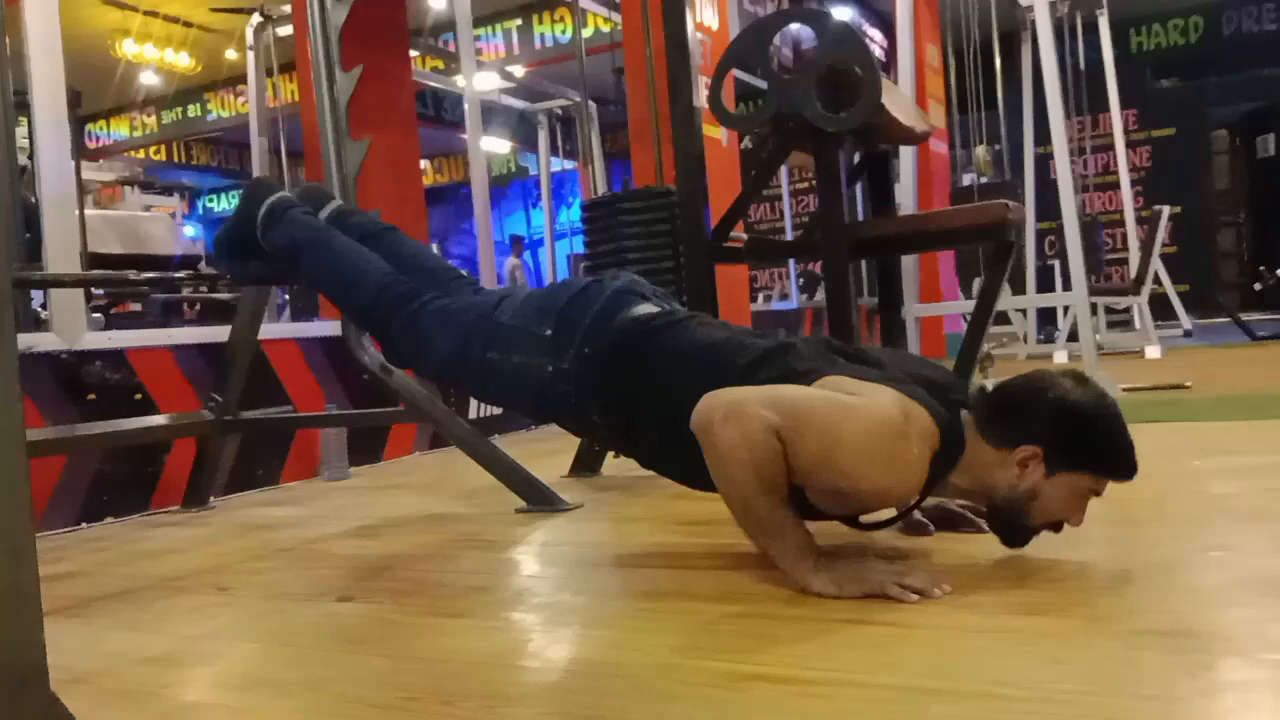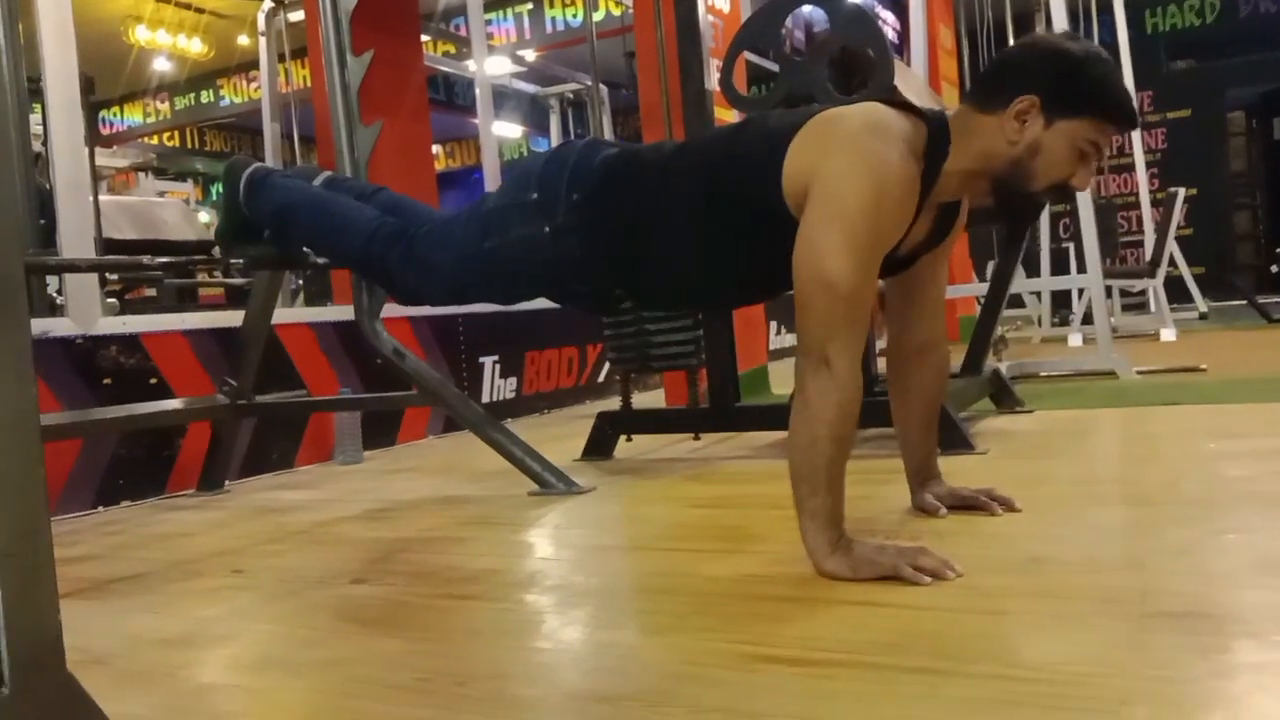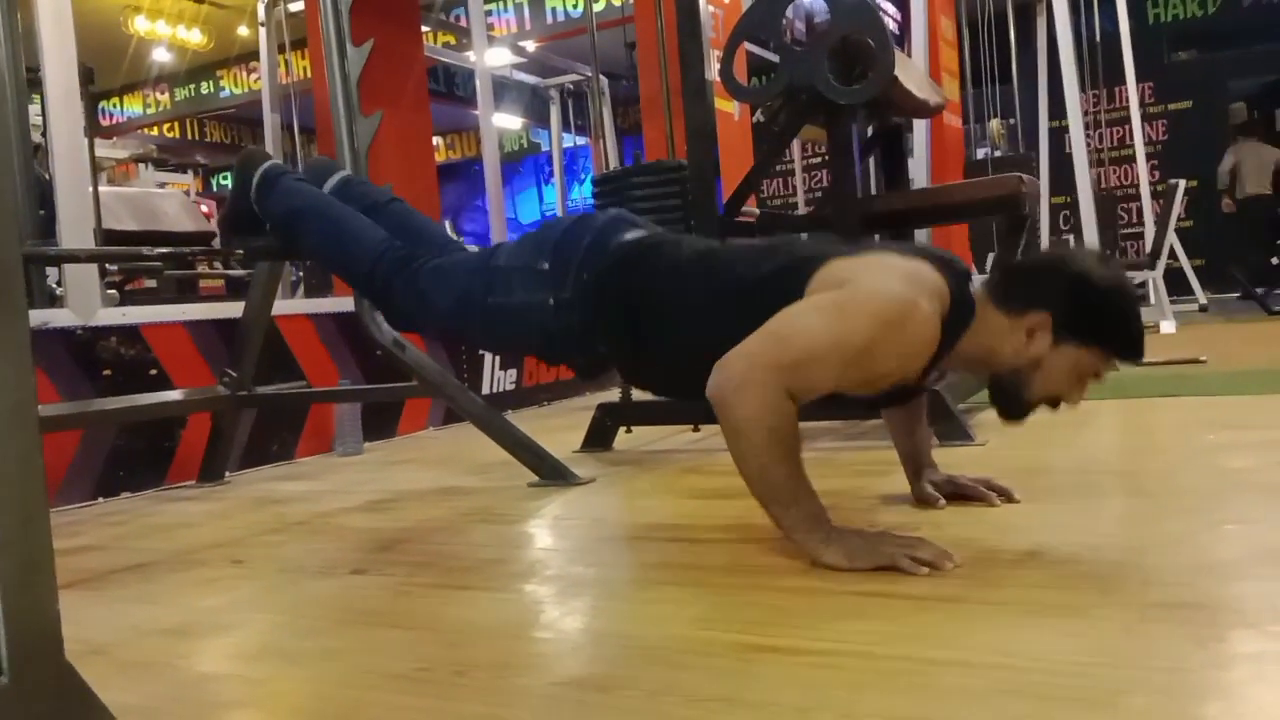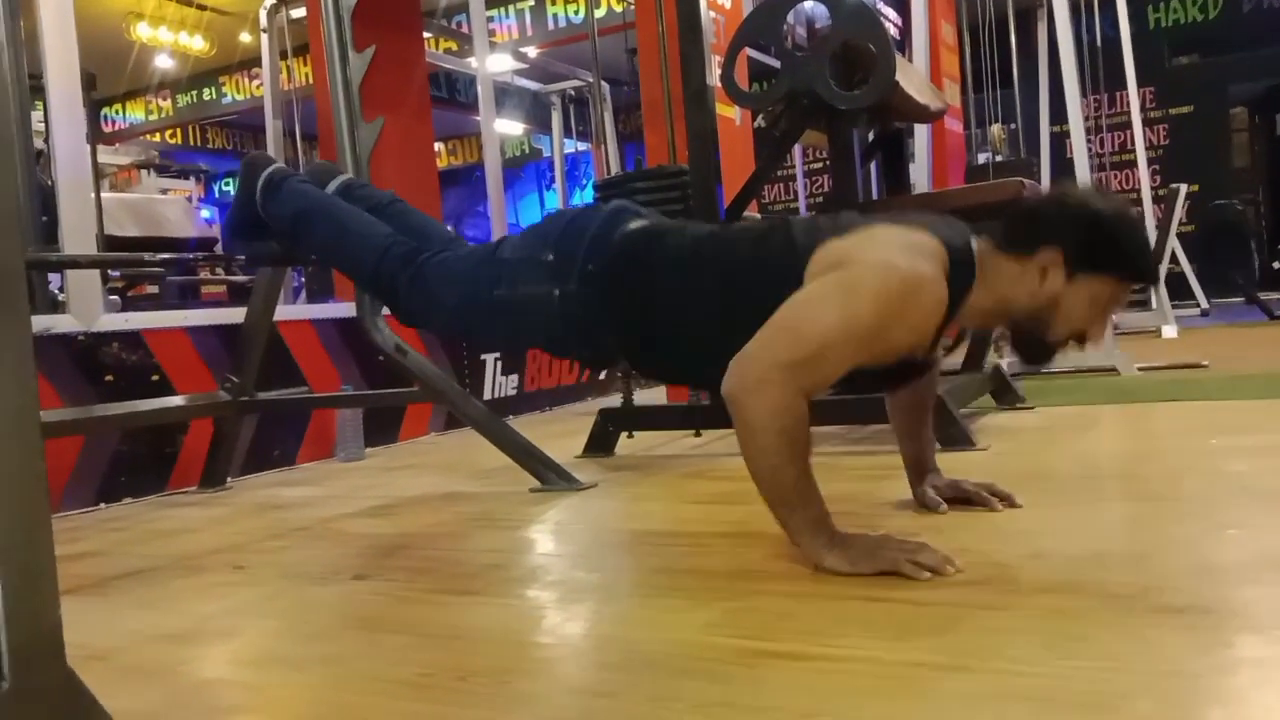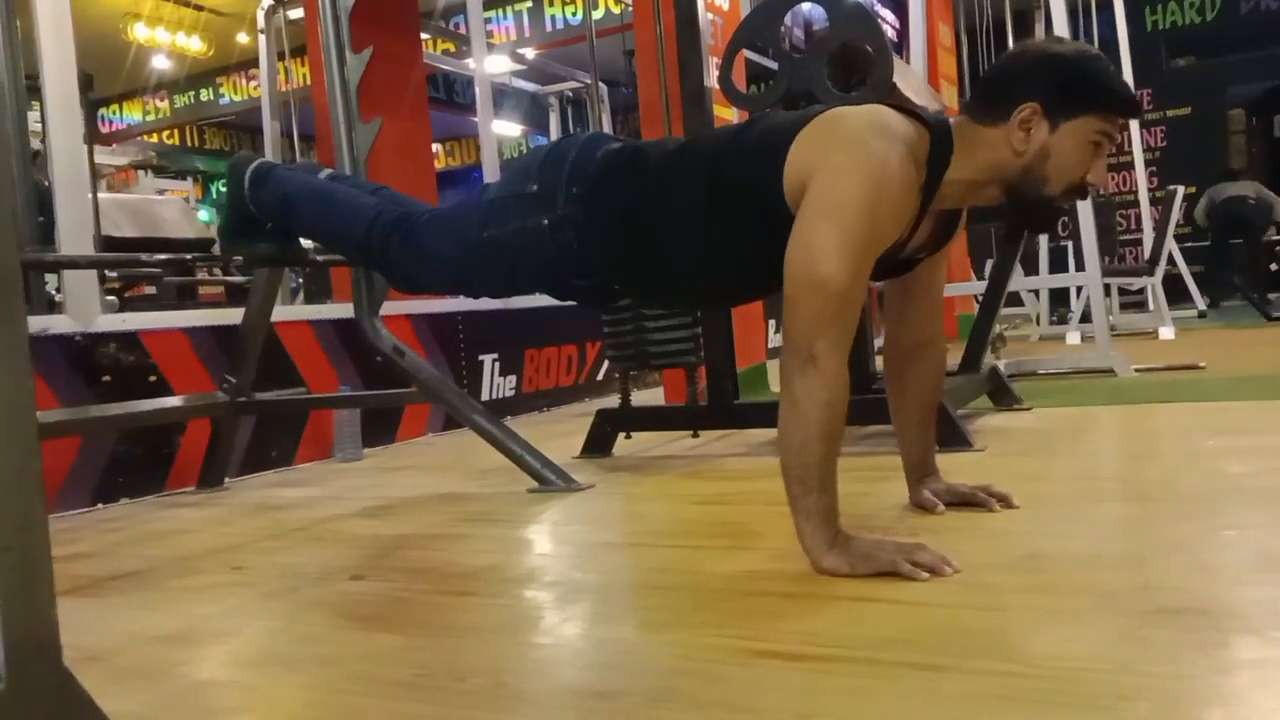
dt=1s
person 1, frame 1
left shoulder: (952, 407)
right shoulder: (897, 450)
right elbow: (727, 418)
left wrist: (904, 509)
right wrist: (809, 563)
left hip: (643, 325)
right hip: (592, 354)
left knee: (454, 300)
right knee: (412, 320)
left ankle: (323, 213)
right ankle: (273, 220)
person 1, frame 2
left shoulder: (945, 189)
right shoulder: (877, 163)
left elbow: (918, 340)
right elbow: (828, 360)
left wrist: (923, 480)
right wrist: (829, 545)
left hip: (623, 244)
right hip: (578, 216)
left knee: (423, 252)
right knee: (407, 262)
left ankle: (319, 184)
right ankle: (262, 193)
person 1, frame 3
left shoulder: (953, 304)
right shoulder: (906, 317)
right elbow: (741, 382)
left wrist: (922, 471)
right wrist: (820, 537)
left hip: (640, 269)
right hip: (592, 285)
left knee: (443, 270)
right knee: (413, 285)
left ankle: (332, 185)
right ankle: (271, 189)
person 1, frame 4
left shoulder: (960, 277)
right shoulder: (907, 278)
left elbow: (903, 366)
right elbow: (757, 383)
left wrist: (924, 477)
right wrist: (824, 542)
left hip: (642, 275)
right hip: (596, 277)
left knee: (442, 264)
right knee: (417, 280)
left ankle: (338, 189)
right ankle: (275, 193)
person 1, frame 5
left shoulder: (944, 193)
right shoulder: (878, 166)
left elbow: (914, 338)
right elbow: (813, 356)
left wrist: (923, 475)
right wrist: (826, 541)
left hip: (620, 233)
right hip: (577, 209)
left knee: (421, 246)
right knee: (408, 249)
left ankle: (313, 182)
right ankle: (265, 189)
